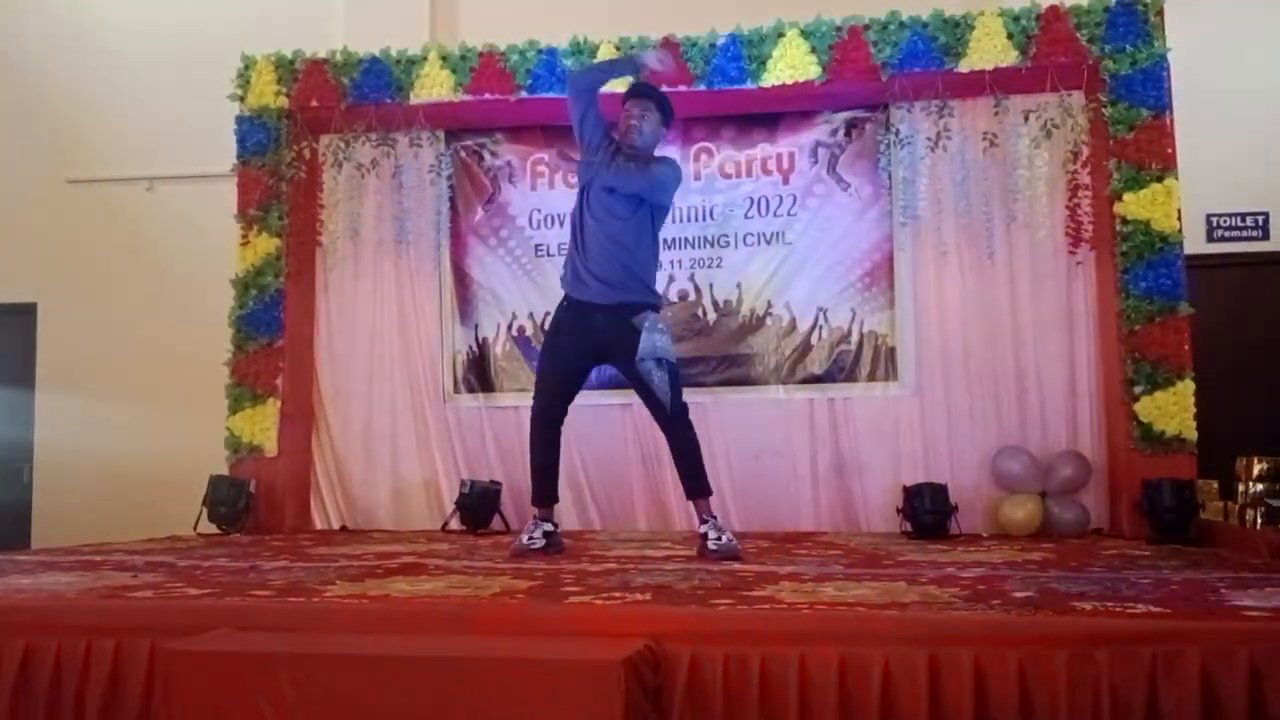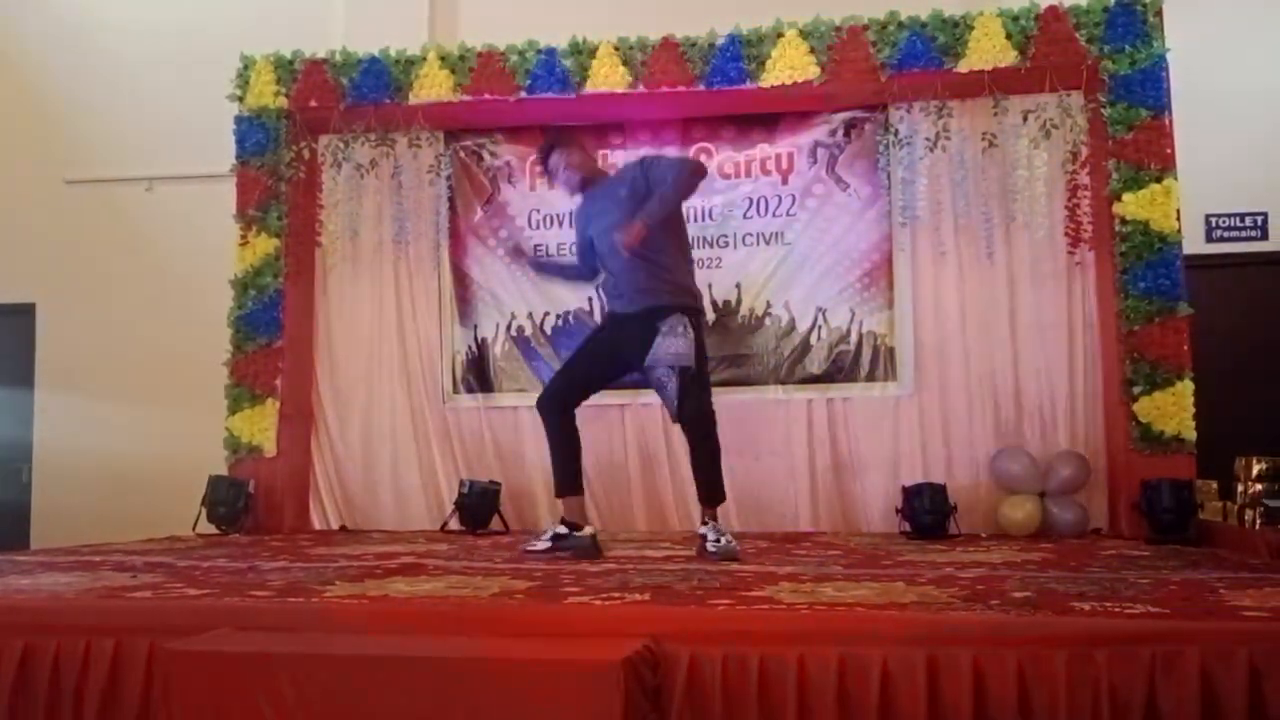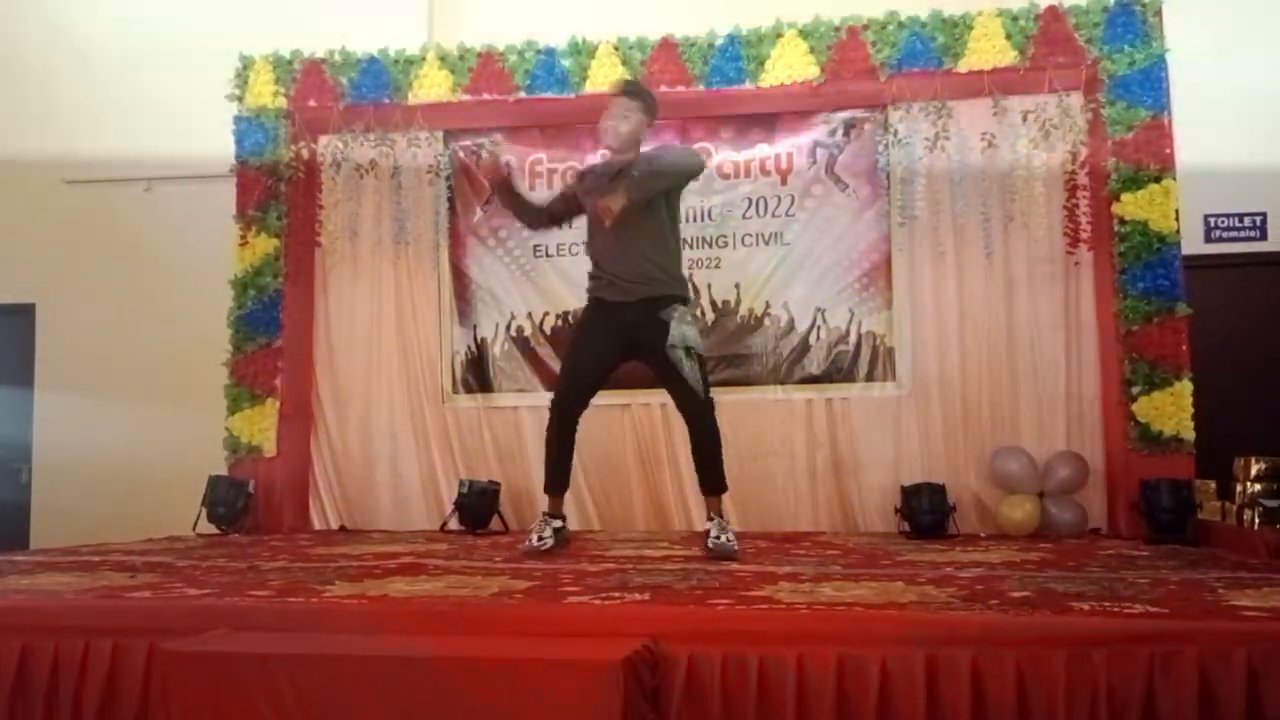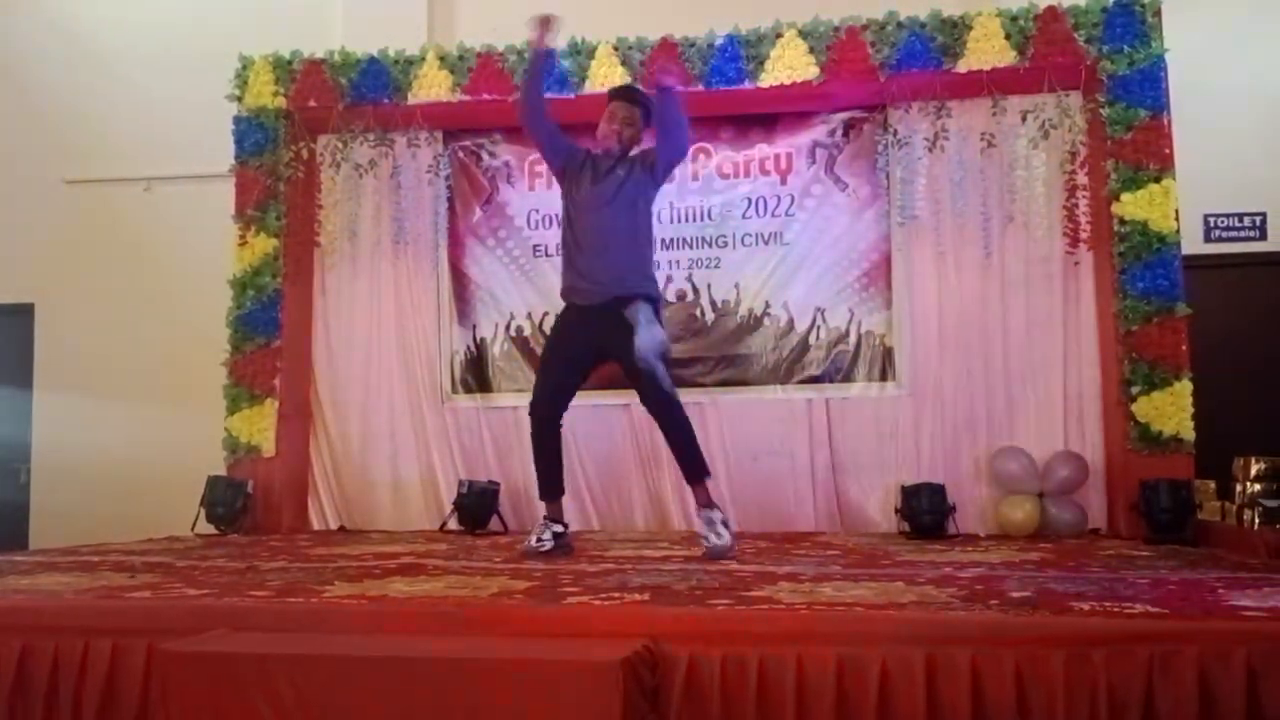
dt=0.3s
person 1, frame 1
left shoulder: (665, 171)
right shoulder: (600, 151)
left elbow: (639, 181)
right elbow: (579, 85)
left wrist: (592, 162)
right wrist: (638, 64)
left hip: (634, 314)
right hip: (578, 310)
left knee: (673, 415)
right knee: (546, 412)
left ankle: (708, 524)
right ankle: (543, 522)
person 1, frame 2
left shoulder: (643, 173)
right shoulder: (585, 215)
left elbow: (691, 168)
right elbow: (581, 272)
left wrist: (644, 221)
right wrist: (534, 262)
left hip: (668, 317)
right hip: (618, 323)
left knee: (696, 417)
right knee: (555, 402)
left ankle: (711, 524)
right ankle: (575, 524)
person 1, frame 3
left shoulder: (658, 165)
right shoulder: (588, 181)
left elbow: (691, 163)
right elbow: (540, 218)
left wrist: (628, 194)
right wrist: (504, 187)
left hip: (661, 307)
right hip: (605, 309)
left knee: (698, 407)
right knee: (564, 406)
left ankle: (715, 519)
right ankle: (553, 518)
person 1, frame 4
left shoulder: (645, 168)
right shoulder: (572, 162)
left elbow: (680, 141)
right elbow: (532, 115)
left wrist: (668, 98)
right wrist: (538, 56)
left hip: (631, 309)
right hip: (580, 313)
left knee: (664, 405)
right knee: (544, 408)
left ankle: (709, 512)
right ankle: (554, 519)
